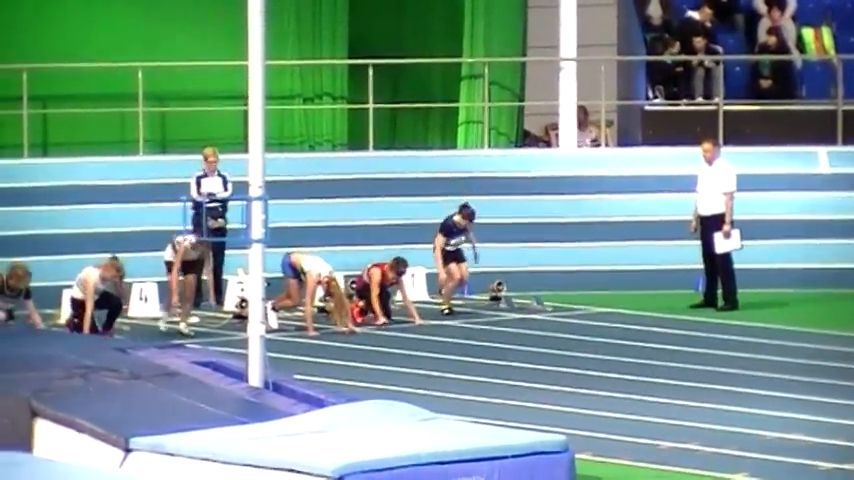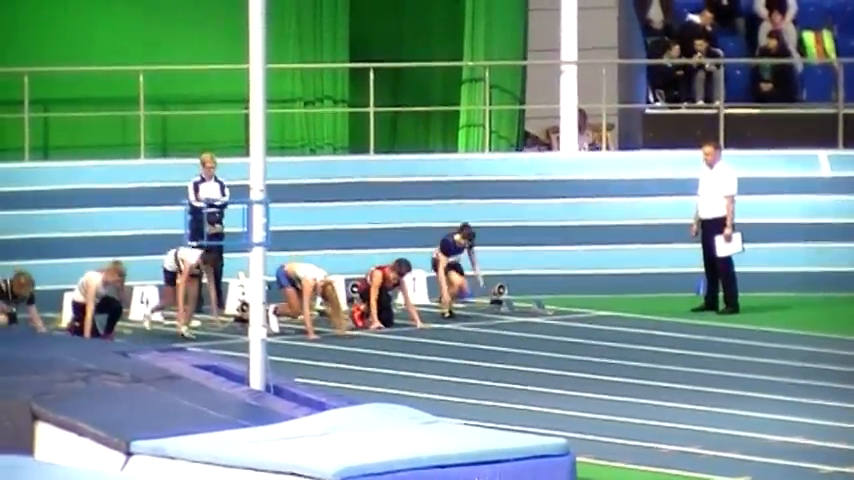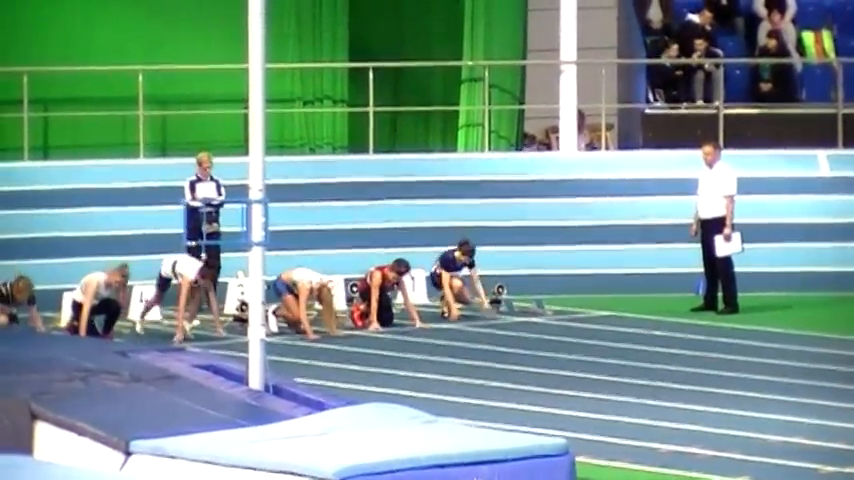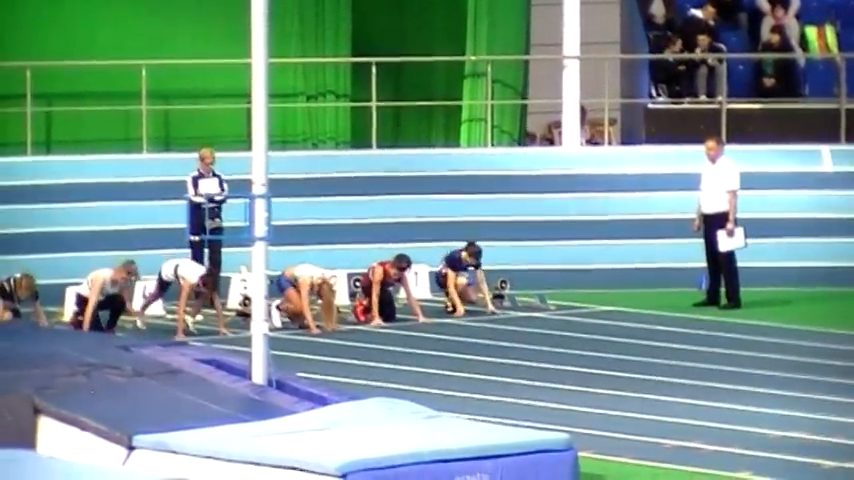
dt=0.2s
person 1, frame 1
left shoulder: (725, 170)
right shoulder: (703, 170)
left elbow: (729, 198)
left wrist: (727, 223)
right wrist: (695, 219)
left hip: (719, 219)
right hip: (705, 220)
left knee: (723, 261)
right knee: (708, 261)
left ankle: (731, 300)
right ankle: (709, 298)
person 1, frame 2
left shoulder: (726, 173)
right shoulder: (704, 174)
left elbow: (730, 201)
left wrist: (729, 226)
right wrist: (696, 222)
left hip: (720, 223)
right hip: (706, 223)
left knee: (724, 265)
right knee: (709, 265)
left ankle: (732, 304)
right ankle: (710, 301)
person 1, frame 3
left shoulder: (725, 173)
right shoulder: (703, 173)
left elbow: (729, 201)
left wrist: (728, 226)
right wrist: (695, 222)
left hip: (719, 222)
right hip: (706, 223)
left knee: (723, 264)
right knee: (709, 265)
left ankle: (731, 304)
right ankle: (710, 301)
person 1, frame 4
left shoulder: (728, 168)
right shoulder: (706, 168)
left elbow: (732, 196)
left wrist: (731, 221)
right wrist: (698, 217)
left hip: (722, 217)
right hip: (709, 218)
left knee: (726, 259)
right knee: (712, 259)
left ankle: (733, 299)
right ankle: (712, 296)
person 2, frame 1
left shoulder: (224, 177)
right shoulder: (197, 178)
left elbow: (228, 194)
right elbow: (195, 197)
left wrist: (209, 196)
right wrist: (217, 197)
left hip: (219, 220)
right hip: (201, 221)
left knee: (218, 258)
left ankle: (218, 294)
right ankle: (197, 295)
person 2, frame 2
left shoulder: (221, 183)
right shoulder: (194, 183)
left elbow: (226, 200)
right elbow: (193, 203)
left wrist: (206, 202)
right wrist: (215, 203)
left hip: (216, 226)
right hip: (198, 226)
left knee: (217, 263)
left ankle: (218, 298)
right ankle: (197, 301)
person 2, frame 3
left shoulder: (216, 182)
right shoulder: (190, 183)
left elbow: (222, 200)
right elbow: (190, 203)
left wrist: (204, 201)
right wrist: (211, 202)
left hip: (212, 226)
right hip: (195, 227)
left knee: (214, 262)
person 2, frame 4
left shoulder: (219, 178)
right shoulder: (193, 179)
left elbow: (224, 196)
right elbow: (193, 198)
left wrist: (207, 197)
right wrist: (212, 197)
left hip: (214, 221)
right hip: (198, 223)
left knee: (216, 258)
right knee: (198, 258)
